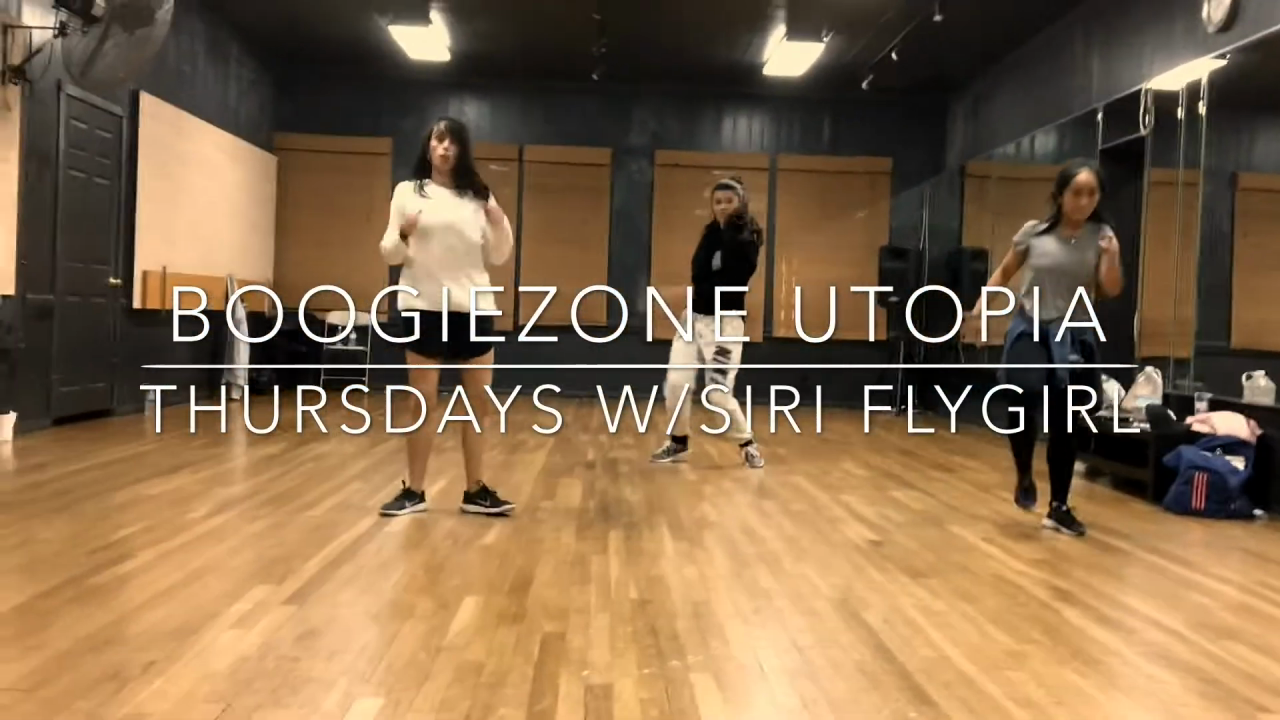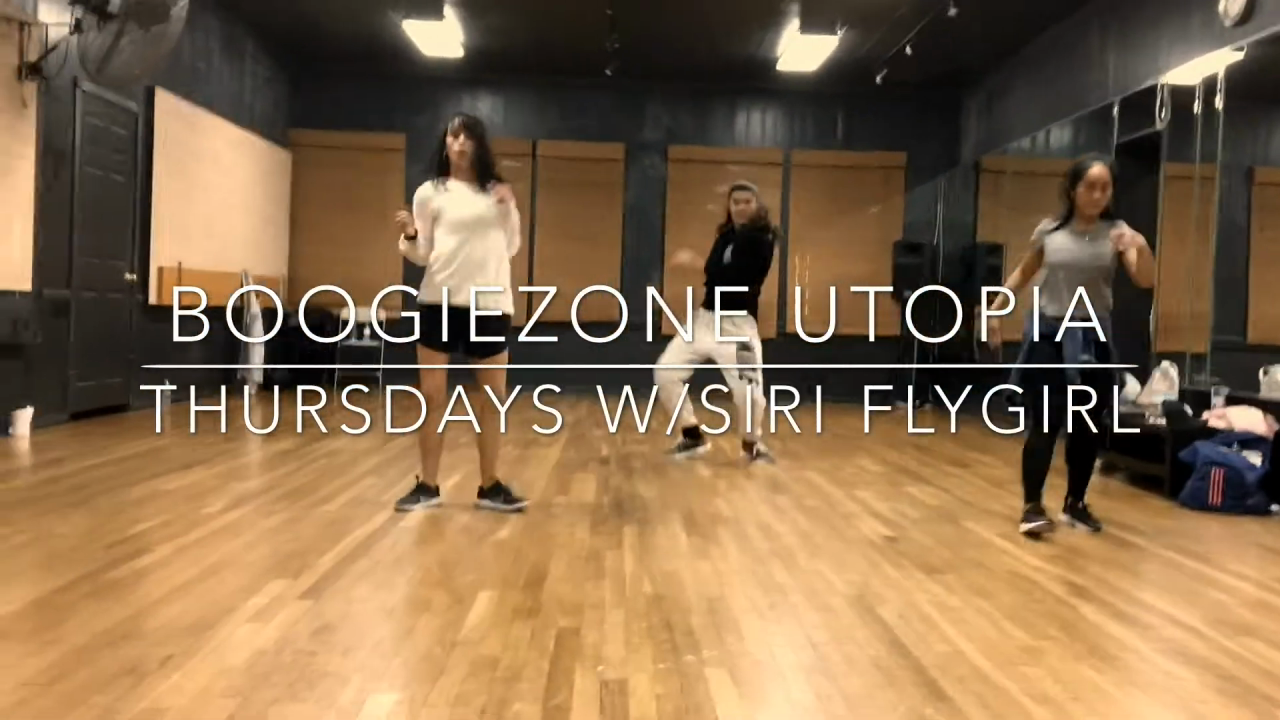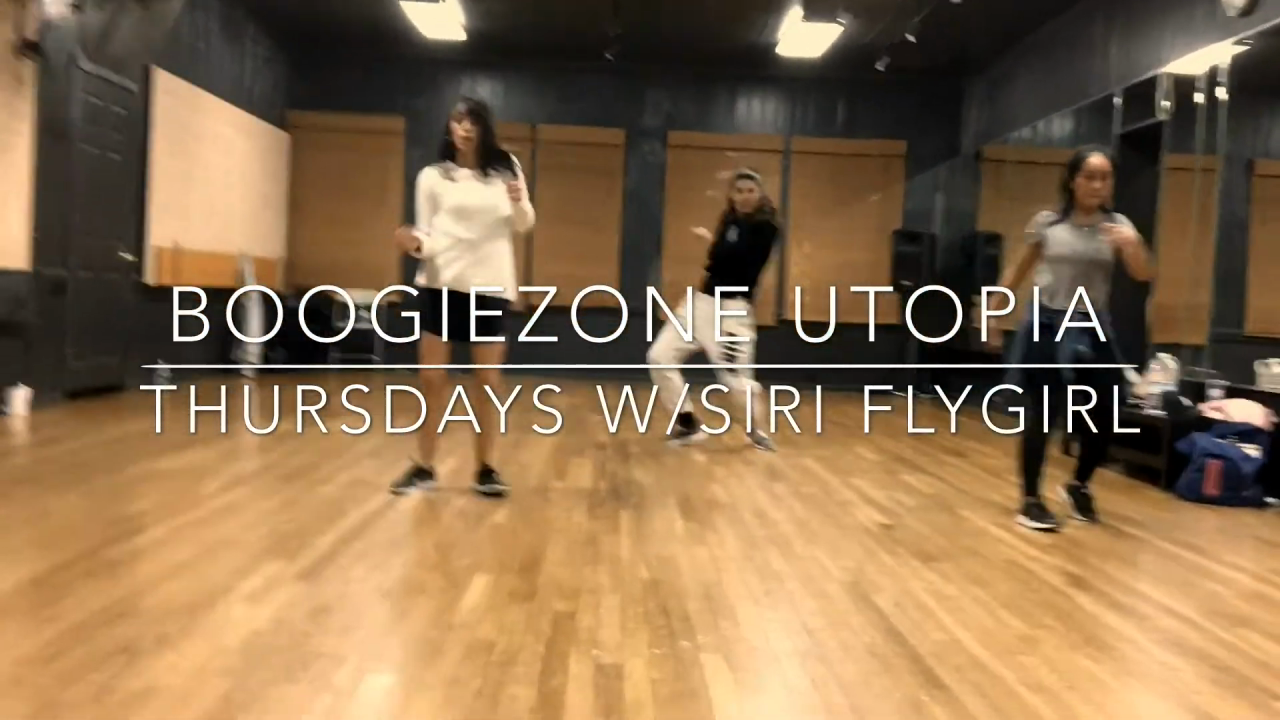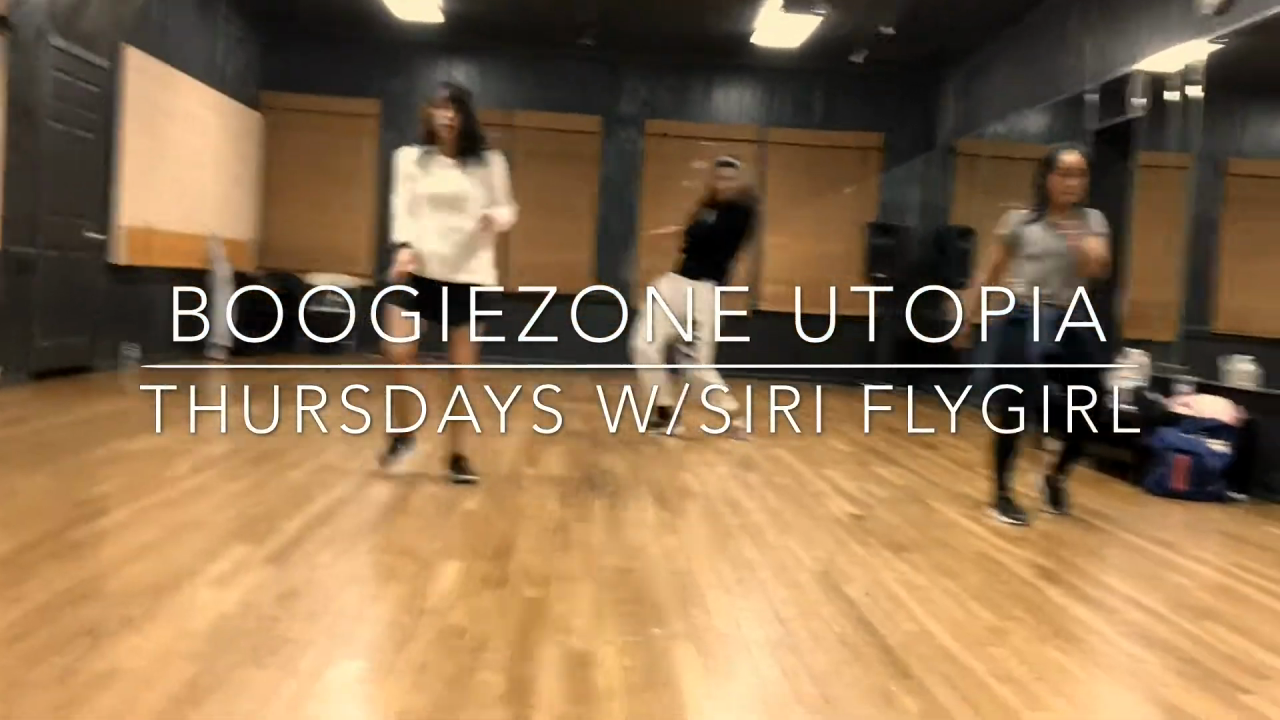
dt=0.1s
person 1, frame 1
left shoulder: (478, 196)
right shoulder: (408, 191)
left elbow: (497, 257)
right elbow: (391, 253)
left wrist: (501, 227)
right wrist: (399, 239)
left hip: (473, 308)
right hip: (423, 307)
left knee: (477, 401)
right knee: (423, 401)
left ankle: (475, 490)
right ankle: (414, 491)
person 1, frame 2
left shoulder: (494, 191)
right shoulder: (430, 192)
left elbow: (510, 248)
right elbow: (420, 254)
left wrist: (510, 212)
right wrist: (409, 235)
left hip: (490, 305)
right hip: (440, 303)
left knee: (492, 399)
right knee: (432, 396)
left ankle: (490, 486)
right ankle: (428, 485)
person 1, frame 3
left shoulder: (507, 171)
right shoulder: (433, 177)
left elbow: (524, 222)
right elbow: (427, 231)
left wrist: (520, 208)
right wrist: (416, 242)
left hip: (492, 289)
right hip: (441, 286)
left knee: (488, 381)
right knee: (431, 379)
left ankle: (486, 468)
right ankle: (424, 468)
person 1, frame 4
left shoulder: (488, 162)
right shoulder: (409, 159)
left elbow: (506, 211)
right elbow: (403, 212)
left wrist: (495, 219)
right wrist: (405, 248)
left hip: (469, 277)
right hip: (419, 272)
left knee: (462, 369)
right knee: (398, 353)
left ankle: (458, 456)
right ankle: (402, 433)
person 2, frame 1
left shoulder: (1102, 237)
right shoulder: (1034, 232)
left elbow: (1110, 290)
right elbow: (1004, 271)
left wrist: (1112, 259)
right wrist: (982, 306)
left hip: (1077, 338)
right hip: (1031, 330)
left knee: (1065, 427)
right knee: (1031, 397)
left ankle: (1058, 509)
right ankle: (1025, 477)
person 2, frame 2
left shoulder: (1118, 233)
right shoulder: (1049, 231)
left elbow: (1145, 281)
right elbow: (1023, 273)
left wrist: (1142, 251)
right wrist: (997, 310)
left hip: (1093, 336)
right hip: (1048, 333)
left knee: (1089, 427)
right knee: (1046, 423)
left ankle: (1075, 503)
right ankle: (1032, 507)
person 2, frame 3
left shoulder: (1117, 225)
right shoulder: (1047, 223)
left elbow: (1144, 273)
right elbow: (1020, 269)
left wrist: (1132, 245)
left hip: (1091, 328)
right hip: (1046, 324)
left knee: (1103, 415)
right knee: (1040, 416)
left ankle: (1078, 485)
right ankle: (1030, 501)
person 2, frame 4
left shoulder: (1090, 221)
right shoulder: (1021, 221)
left elbow: (1098, 268)
right elbow: (994, 269)
left wrist: (1089, 250)
right wrist: (969, 310)
left hip: (1070, 323)
right hip: (1022, 322)
right knee: (1014, 410)
left ankle: (1056, 477)
right ankle: (1001, 494)
person 3, frame 1
left shoulder: (747, 240)
right shoulder: (711, 234)
left elbow: (730, 283)
left hip: (726, 322)
right hip: (694, 318)
left knee: (718, 395)
right knee: (676, 385)
left ankle: (747, 444)
right ankle: (679, 441)
person 3, frame 2
left shoulder: (761, 240)
right shoulder: (726, 235)
left elbow: (736, 277)
left wrist: (694, 262)
left hip: (737, 324)
right hip: (704, 318)
left knee: (749, 395)
right knee: (665, 372)
left ankle: (751, 443)
right ankle: (693, 436)
person 3, frame 3
left shoulder: (765, 227)
right shoulder: (732, 222)
left elbow: (730, 254)
right elbow: (723, 258)
left wrist: (711, 239)
left hip: (733, 310)
right hip: (702, 301)
left knee: (738, 382)
right knee: (659, 356)
left ankle: (755, 427)
right ankle: (687, 422)
person 3, frame 4
left shoulder: (741, 212)
right shoulder: (710, 208)
left elbow: (703, 234)
right elbow: (697, 239)
left wrist: (683, 229)
left hip: (703, 291)
right hip: (676, 283)
left knee: (697, 367)
right knee: (644, 347)
left ankle: (730, 414)
right ankle: (664, 413)
